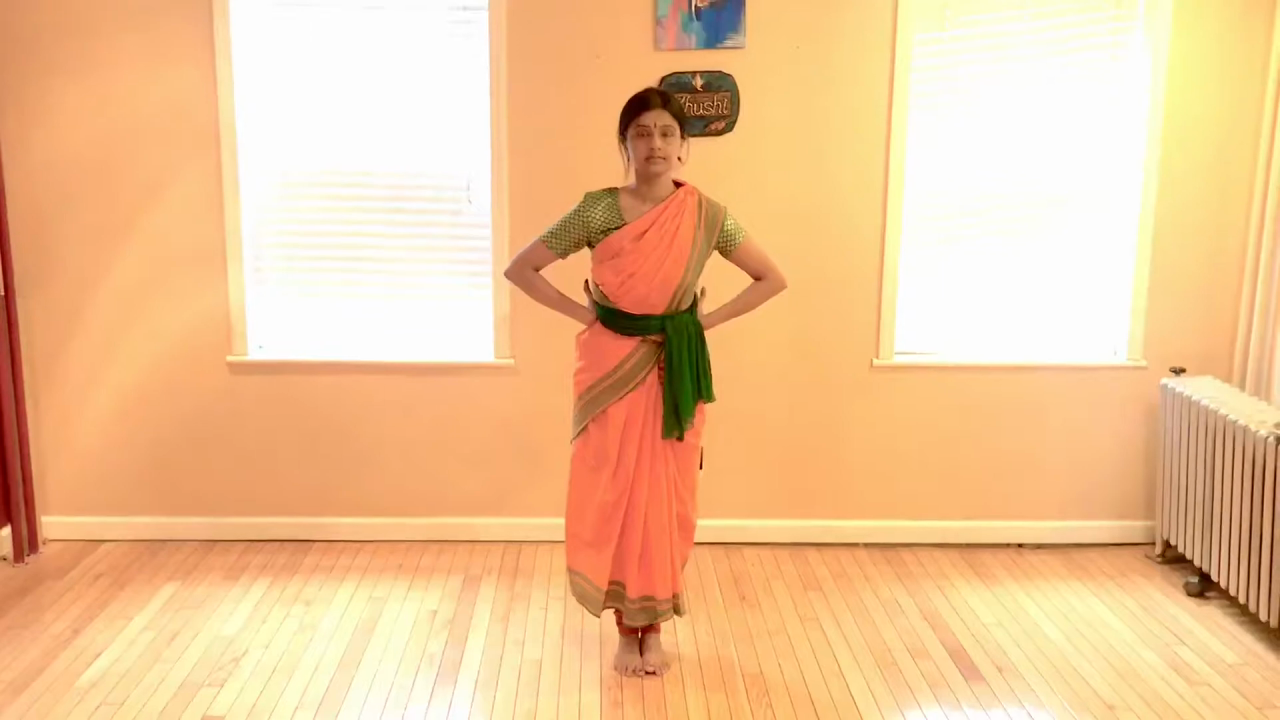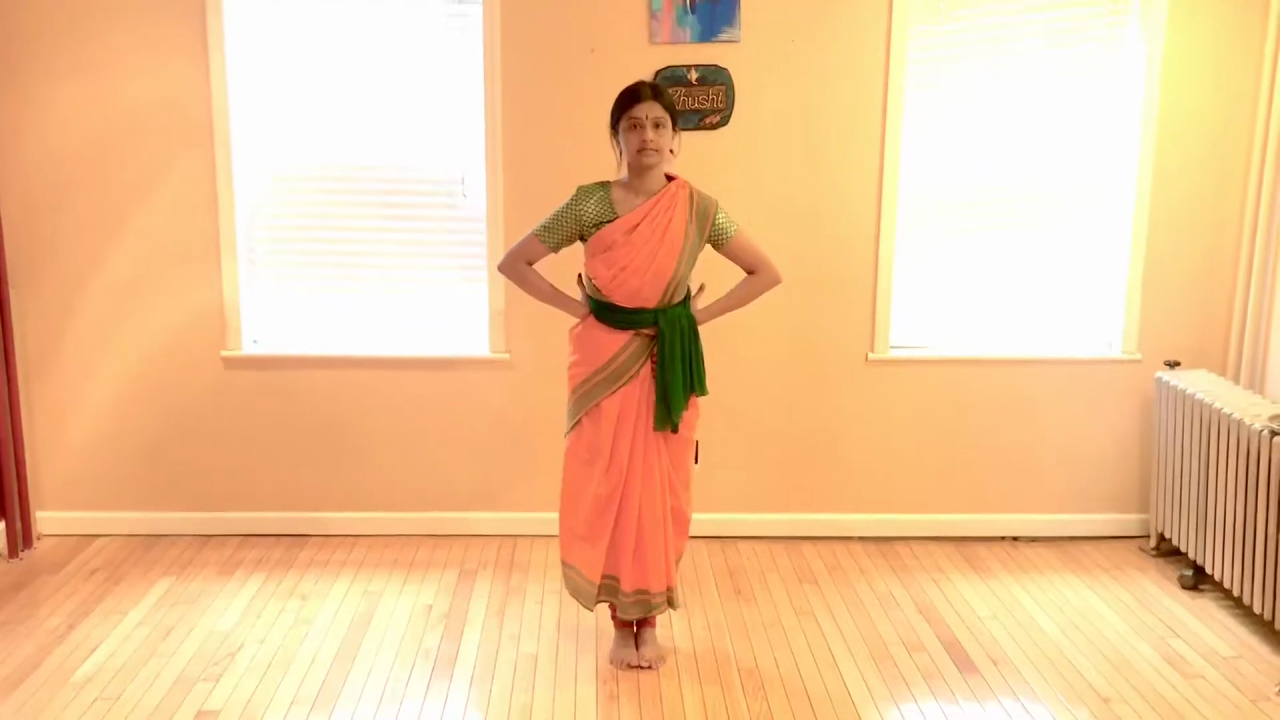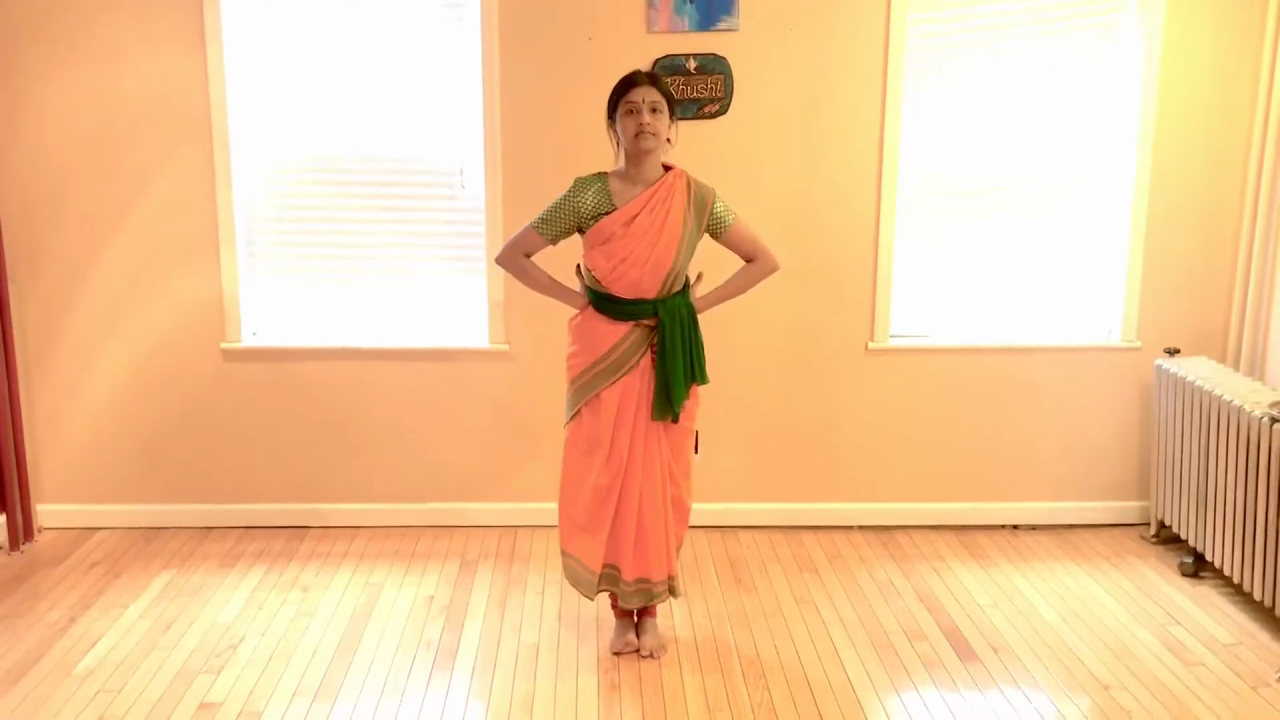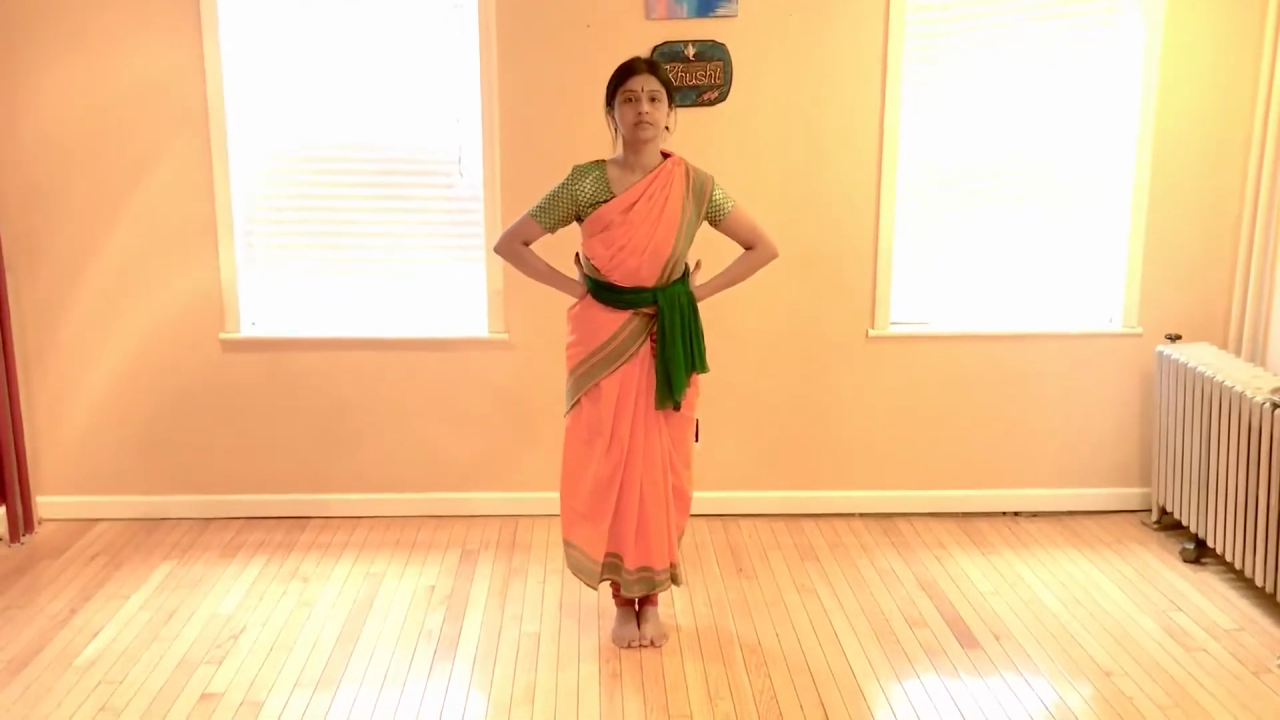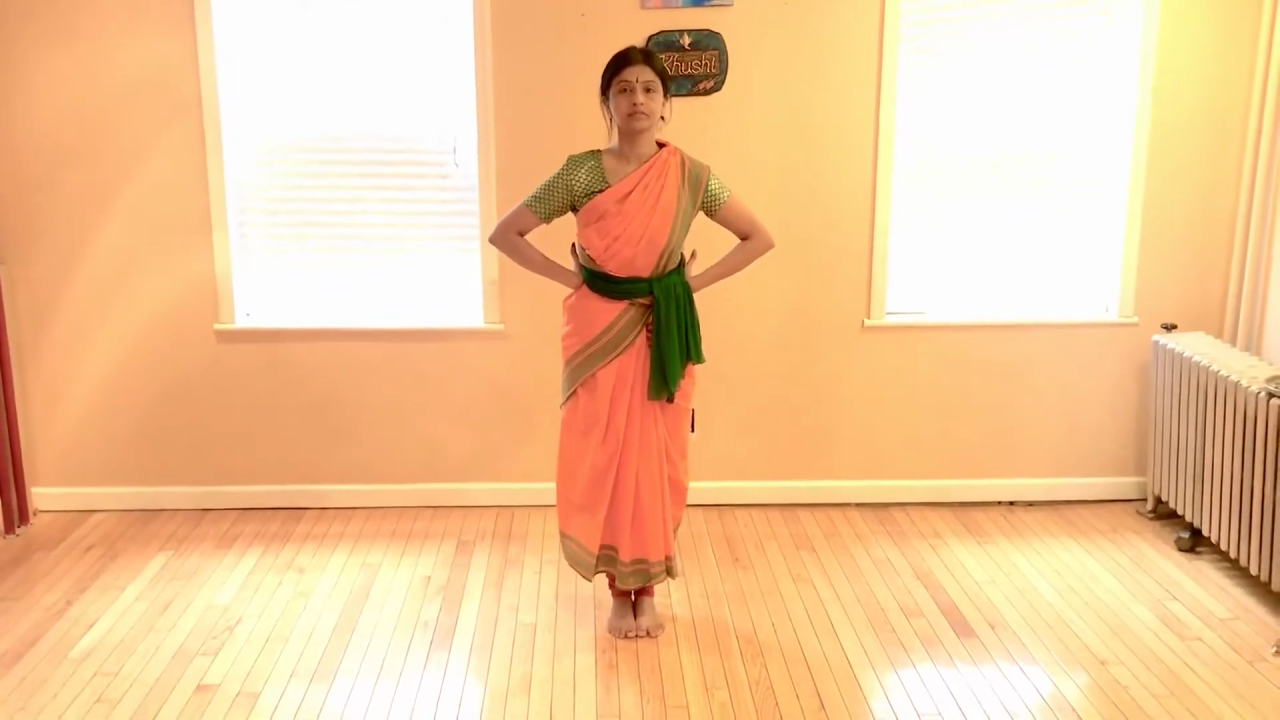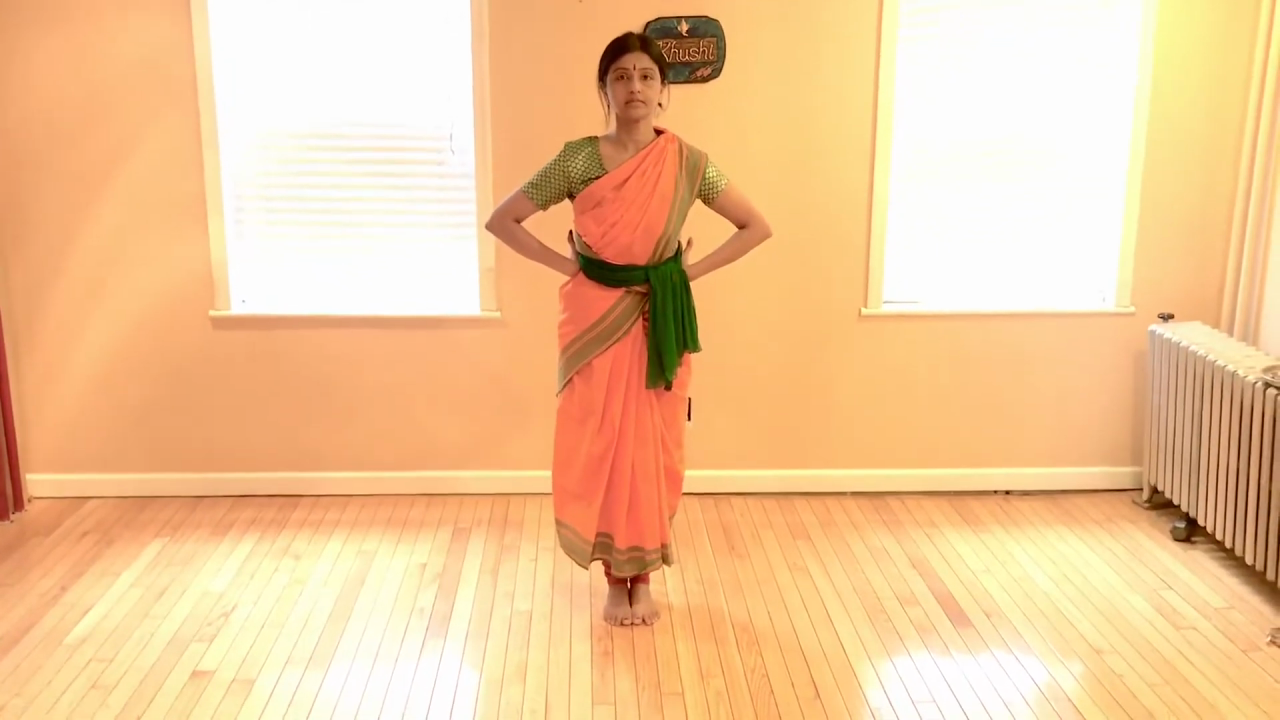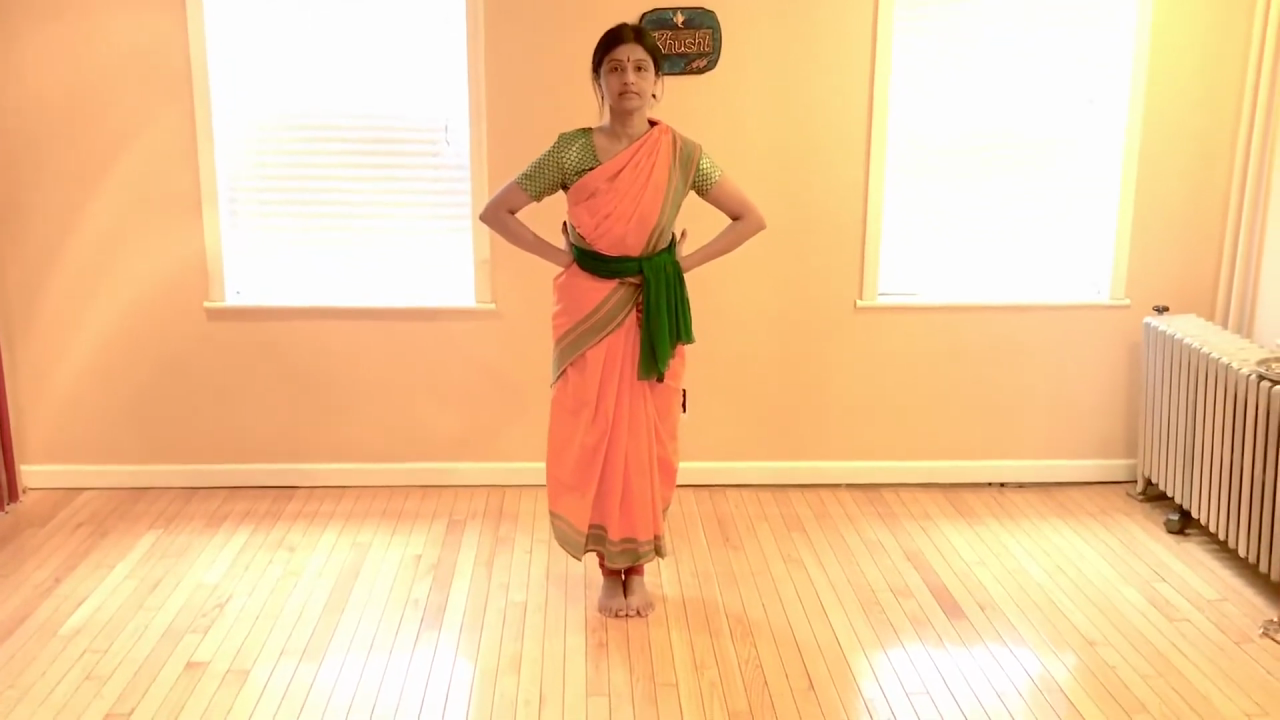
dt=0.4s
person 1, frame 1
left shoulder: (706, 216)
right shoulder: (596, 210)
left elbow: (771, 278)
right elbow: (520, 268)
left wrist: (708, 319)
right wrist: (582, 312)
left hip: (674, 372)
right hip: (611, 368)
left knee: (666, 497)
right knee: (614, 495)
left ankle: (654, 627)
right ankle: (626, 628)
person 1, frame 2
left shoulder: (698, 209)
right shoulder: (589, 204)
left elbow: (766, 273)
right elbow: (513, 262)
left wrist: (701, 314)
right wrist: (575, 306)
left hip: (667, 365)
right hip: (604, 361)
left knee: (659, 490)
right knee: (607, 488)
left ankle: (649, 620)
right ankle: (620, 621)
person 1, frame 3
left shoulder: (696, 198)
right shoulder: (587, 195)
left elbow: (763, 260)
right elbow: (511, 254)
left wrist: (700, 302)
right wrist: (575, 298)
left hip: (667, 353)
right hip: (603, 351)
left knee: (659, 479)
right knee: (607, 478)
left ankle: (650, 609)
right ankle: (621, 611)
person 1, frame 4
left shoulder: (695, 186)
right shoulder: (585, 183)
left elbow: (763, 248)
right elbow: (509, 243)
left wrist: (700, 291)
right wrist: (573, 287)
left hip: (667, 343)
right hip: (603, 341)
left knee: (660, 469)
right knee: (607, 468)
left ankle: (652, 598)
right ankle: (623, 600)
person 1, frame 5
left shoulder: (690, 175)
right shoulder: (580, 173)
left elbow: (758, 238)
right elbow: (504, 233)
left wrist: (696, 281)
right wrist: (569, 277)
left hip: (662, 333)
right hip: (599, 331)
left knee: (656, 459)
right knee: (603, 458)
left ankle: (648, 588)
right ankle: (620, 591)
person 1, frame 6
left shoulder: (688, 163)
right shoulder: (577, 159)
left elbow: (757, 226)
right elbow: (501, 220)
left wrist: (693, 270)
right wrist: (566, 265)
left hip: (659, 321)
right hip: (595, 319)
left knee: (652, 447)
right knee: (600, 446)
left ankle: (643, 576)
right ankle: (614, 578)
person 1, frame 7
left shoulder: (682, 154)
right shoulder: (572, 151)
left elbow: (750, 219)
right elbow: (495, 211)
left wrist: (686, 261)
right wrist: (560, 256)
left hip: (653, 312)
right hip: (589, 309)
left knee: (645, 438)
right knee: (594, 438)
left ankle: (637, 567)
right ankle: (609, 571)
